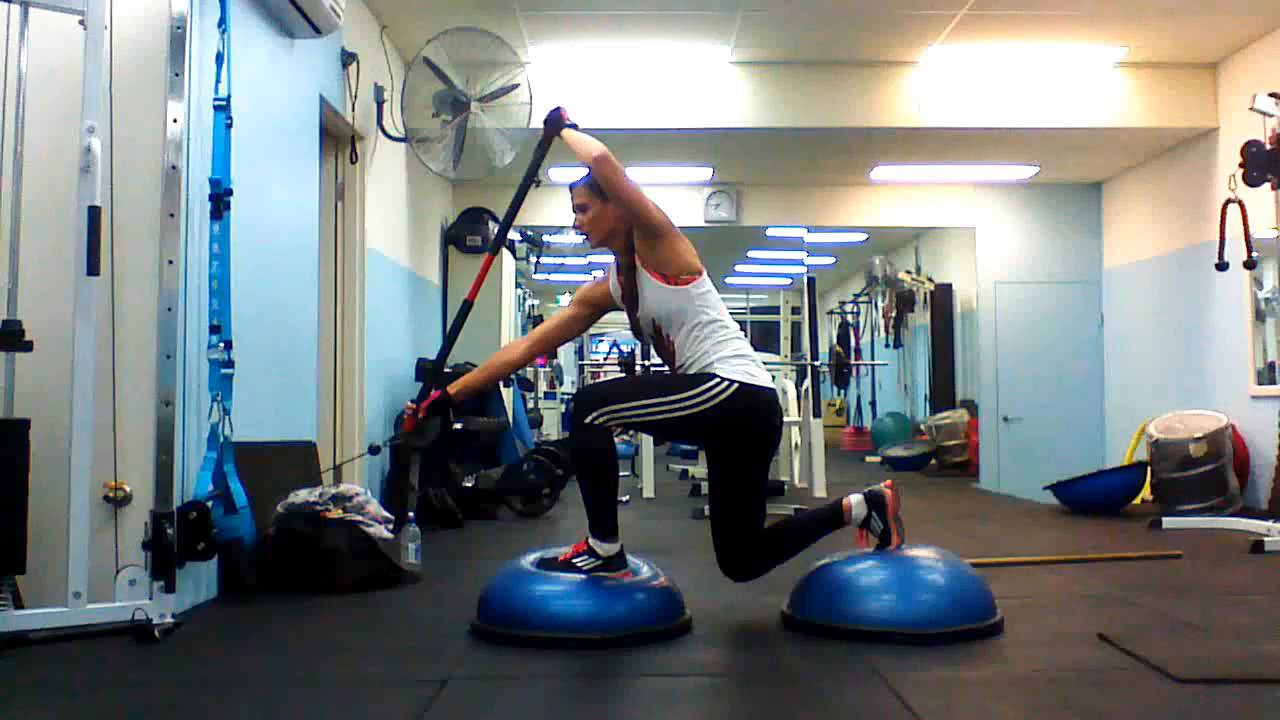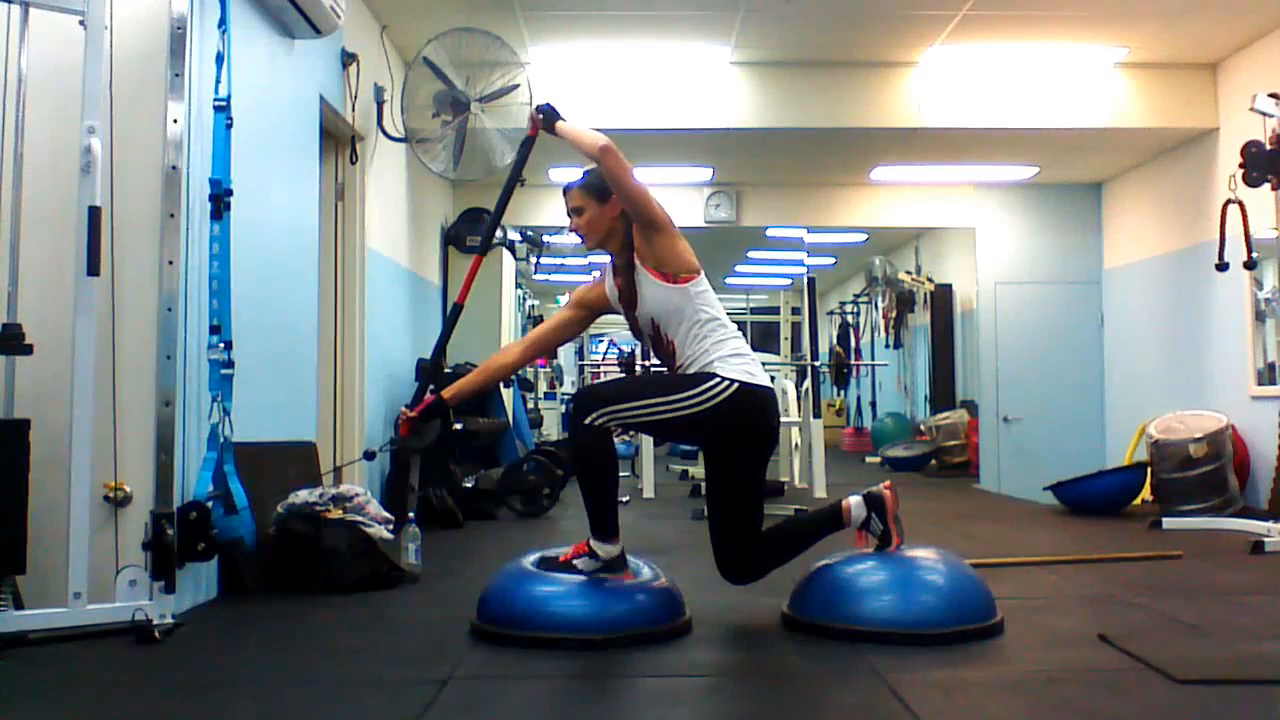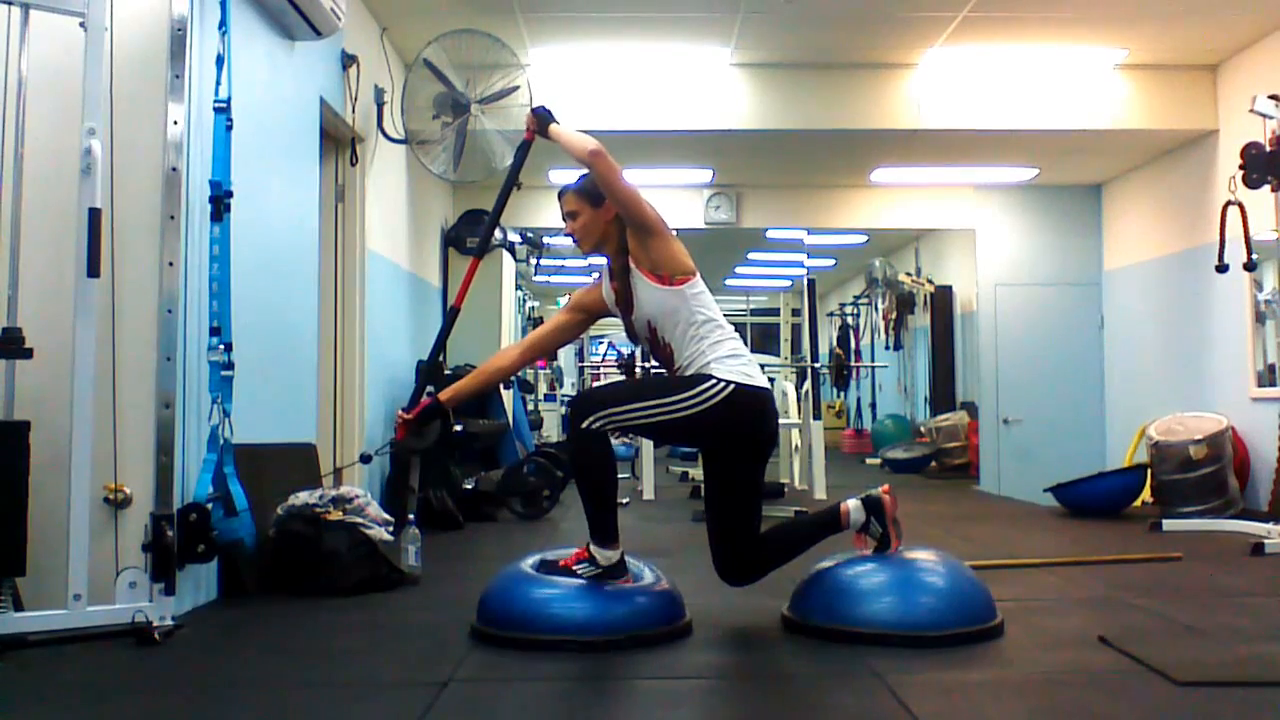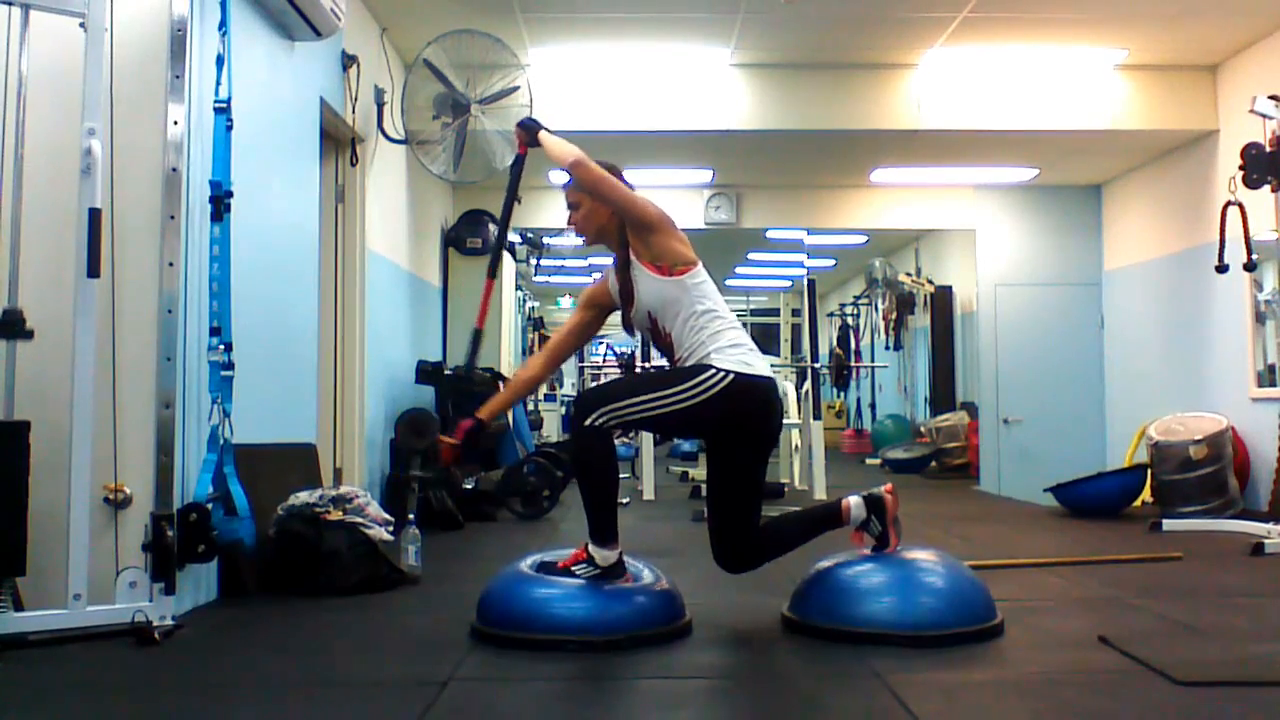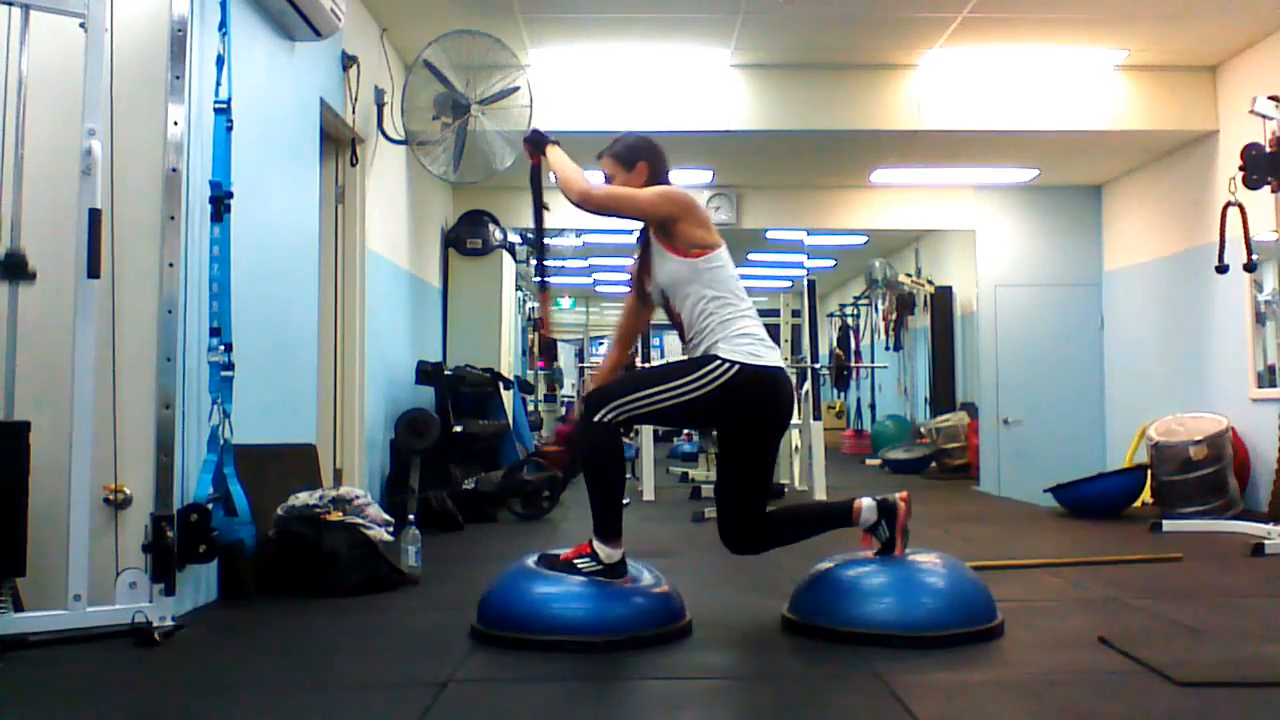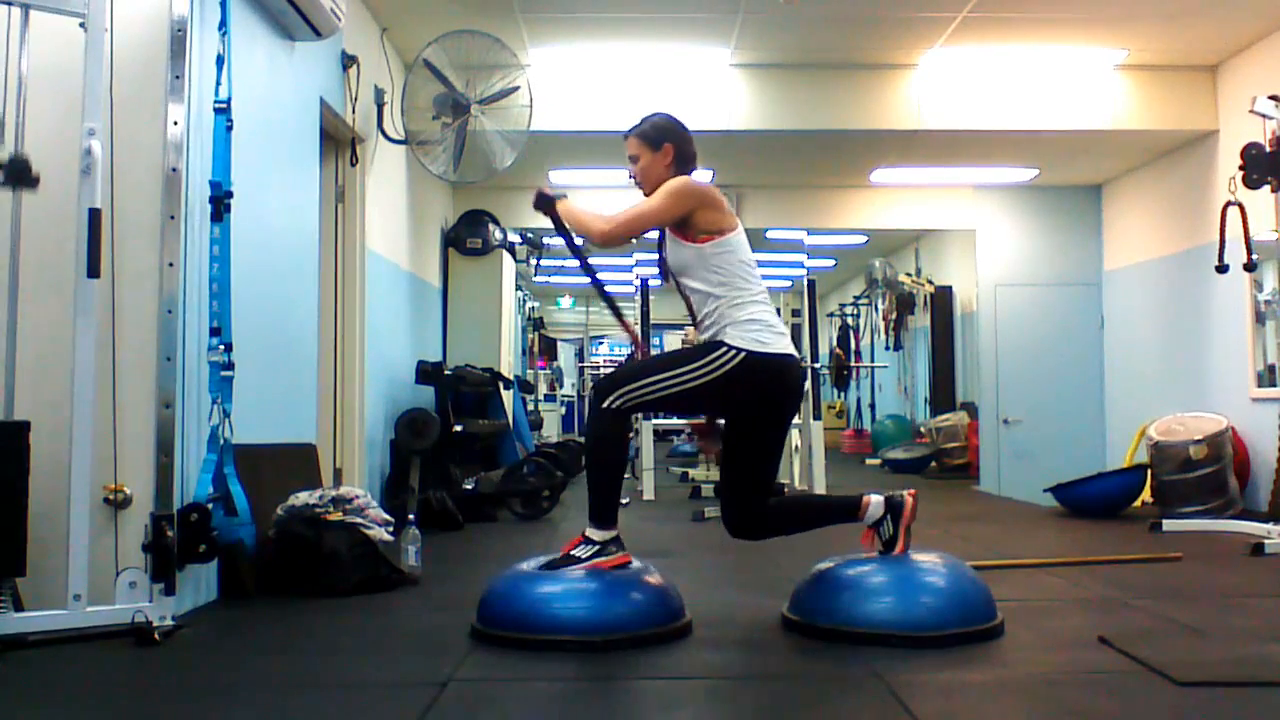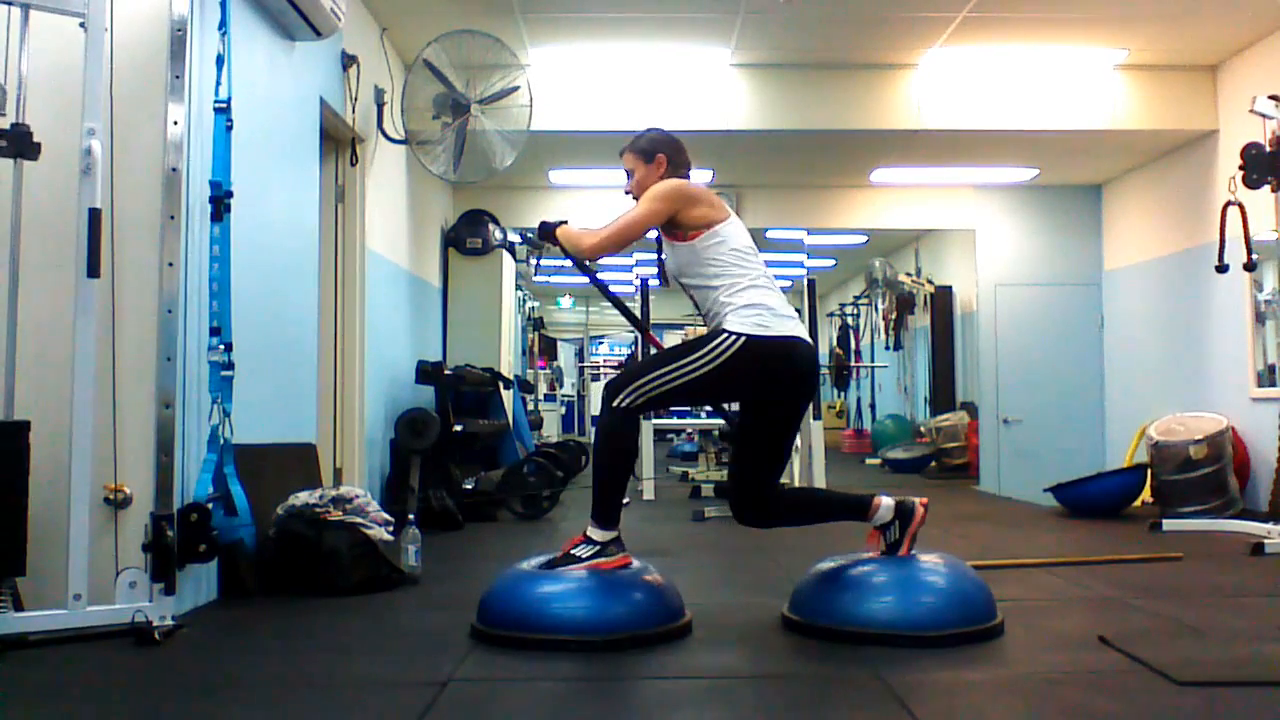
dt=0.3s
person 1, frame 1
left shoulder: (659, 241)
right shoulder: (605, 290)
left elbow: (603, 162)
right elbow: (526, 347)
left wrist: (564, 129)
right wrist: (447, 394)
left hip: (739, 395)
right hip: (735, 407)
left knee: (591, 406)
right knee: (742, 561)
left ankle: (604, 549)
right ankle: (863, 506)
person 1, frame 2
left shoulder: (657, 240)
right shoulder: (600, 293)
left elbow: (606, 151)
right elbow: (522, 350)
left wrist: (556, 124)
right wrist: (443, 399)
left hip: (738, 395)
right hip: (731, 407)
left knee: (590, 408)
right knee: (741, 565)
left ankle: (605, 551)
right ankle: (862, 507)
person 1, frame 3
left shoulder: (651, 241)
right shoulder: (597, 297)
left elbow: (596, 155)
right elbow: (517, 354)
left wrist: (551, 126)
right wrist: (438, 403)
left hip: (735, 396)
right hip: (731, 409)
left knee: (587, 413)
right knee: (739, 565)
left ankle: (605, 557)
right ankle: (861, 511)
person 1, frame 4
left shoulder: (651, 231)
right shoulder: (605, 291)
left elbow: (580, 165)
right elbow: (544, 360)
left wrist: (540, 134)
right wrist: (478, 421)
left hip: (738, 385)
right hip: (744, 401)
left knee: (591, 410)
right knee: (737, 552)
left ankle: (604, 557)
right ankle: (860, 508)
person 1, frame 5
left shoulder: (676, 204)
right shoulder: (648, 260)
left elbow: (585, 194)
right elbow: (620, 348)
left wrist: (548, 150)
right wrist: (575, 425)
left hip: (741, 372)
right hip: (762, 387)
left knee: (600, 410)
right knee: (743, 533)
left ankle: (607, 554)
right ankle: (876, 511)
person 1, frame 6
left shoulder: (690, 192)
right shoulder: (681, 230)
left elbow: (604, 232)
right elbow: (706, 311)
left wrist: (559, 204)
right wrist: (704, 410)
left hip: (749, 358)
right hip: (773, 372)
left knee: (608, 396)
right knee: (747, 519)
left ankle: (602, 539)
right ankle: (880, 508)
person 1, frame 7
left shoulder: (676, 193)
right shoulder: (700, 214)
left elbow: (594, 246)
left wrist: (557, 231)
left hip: (755, 344)
right hip: (792, 356)
left knee: (620, 396)
right knee: (753, 503)
left ankle: (602, 539)
right ankle: (890, 510)
